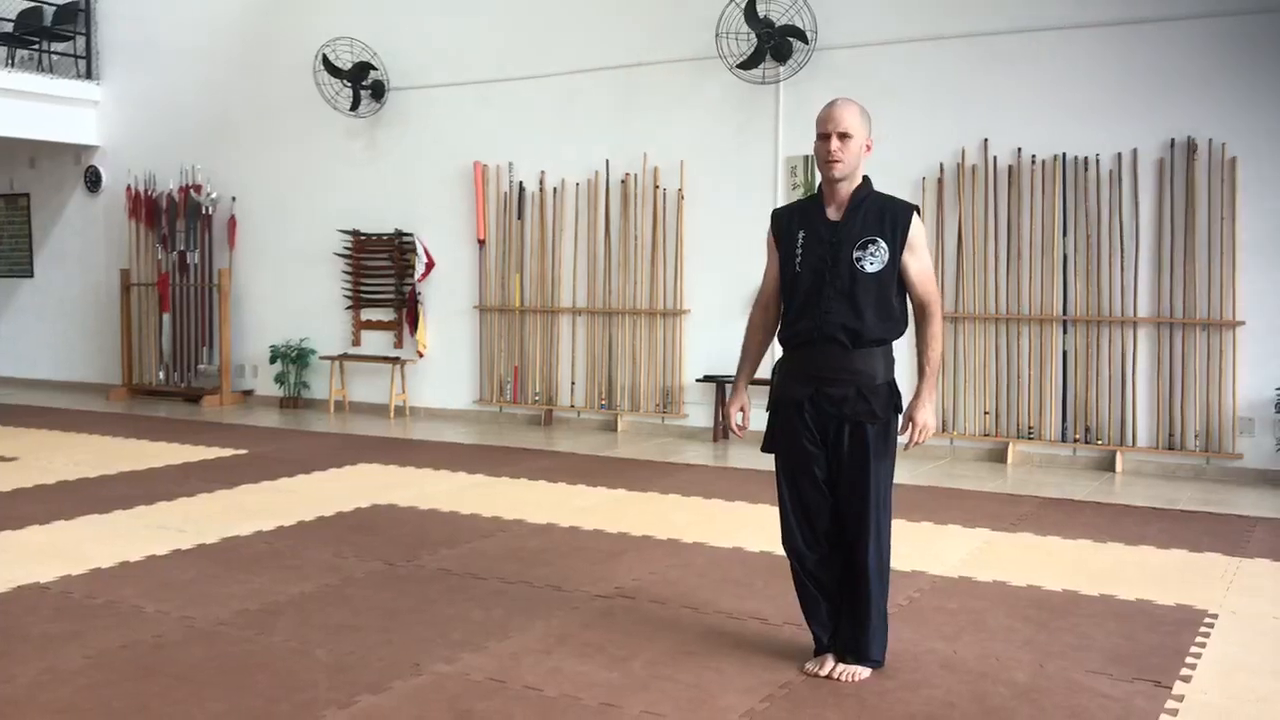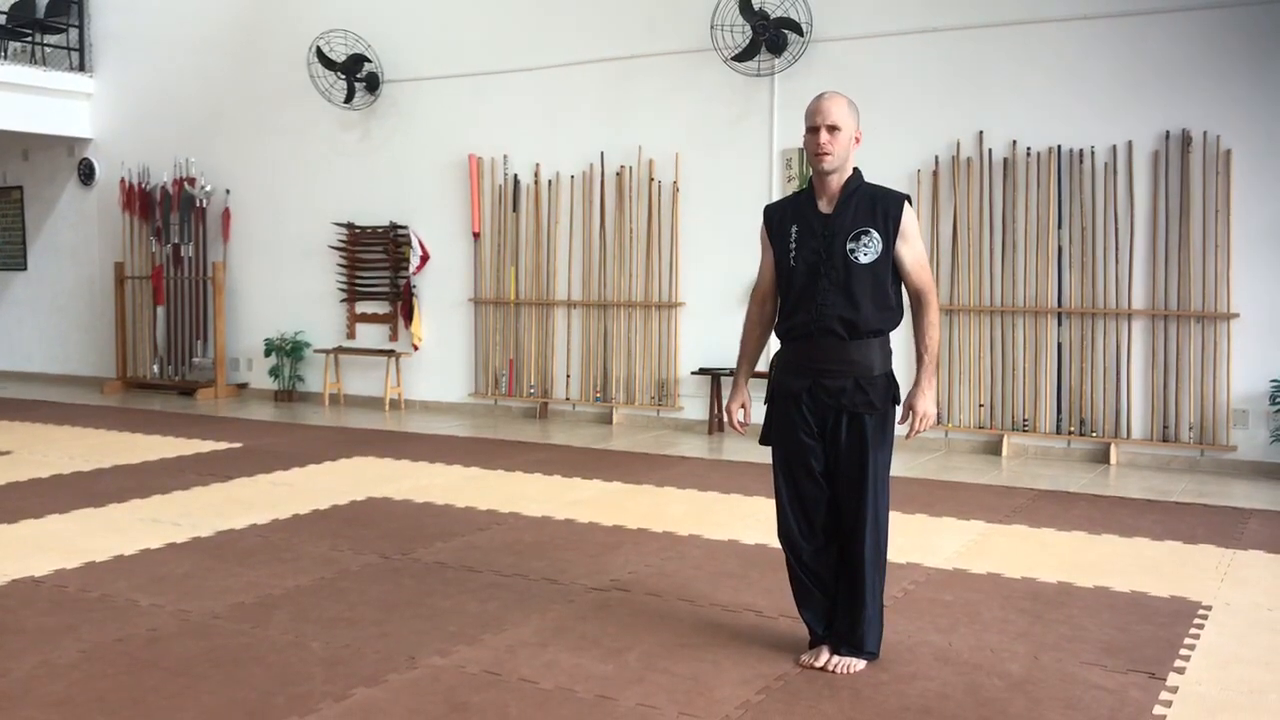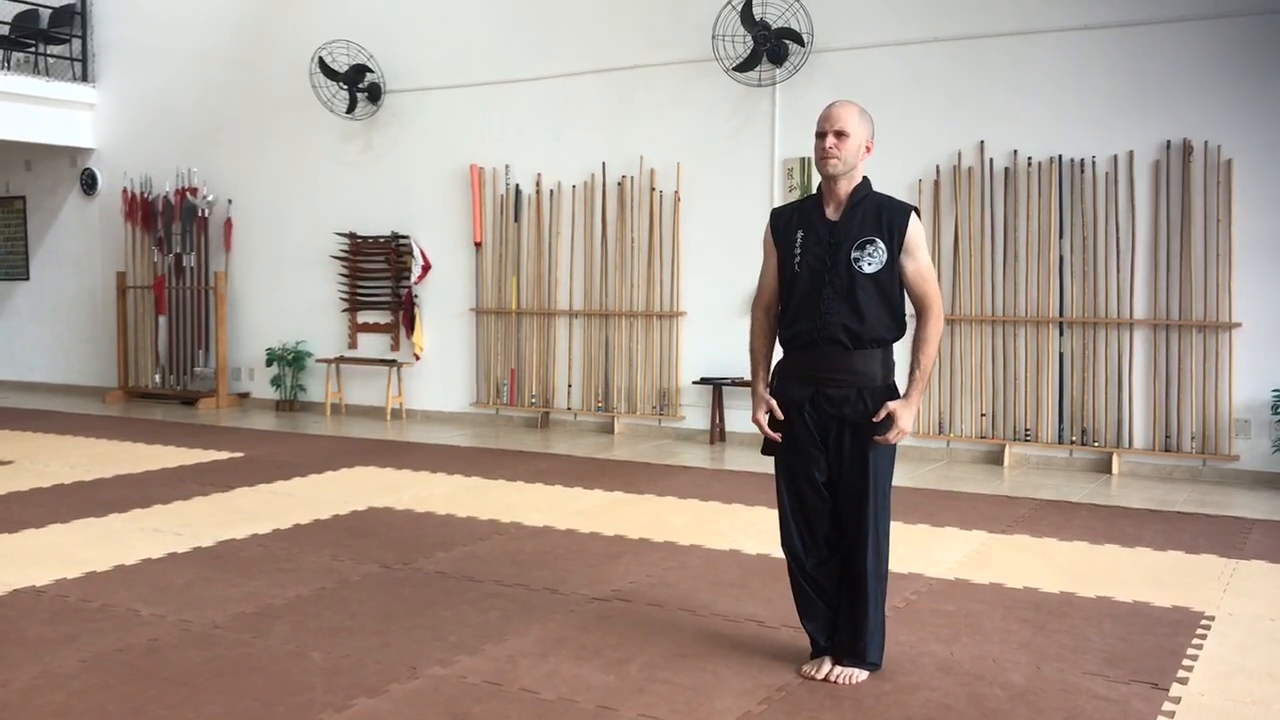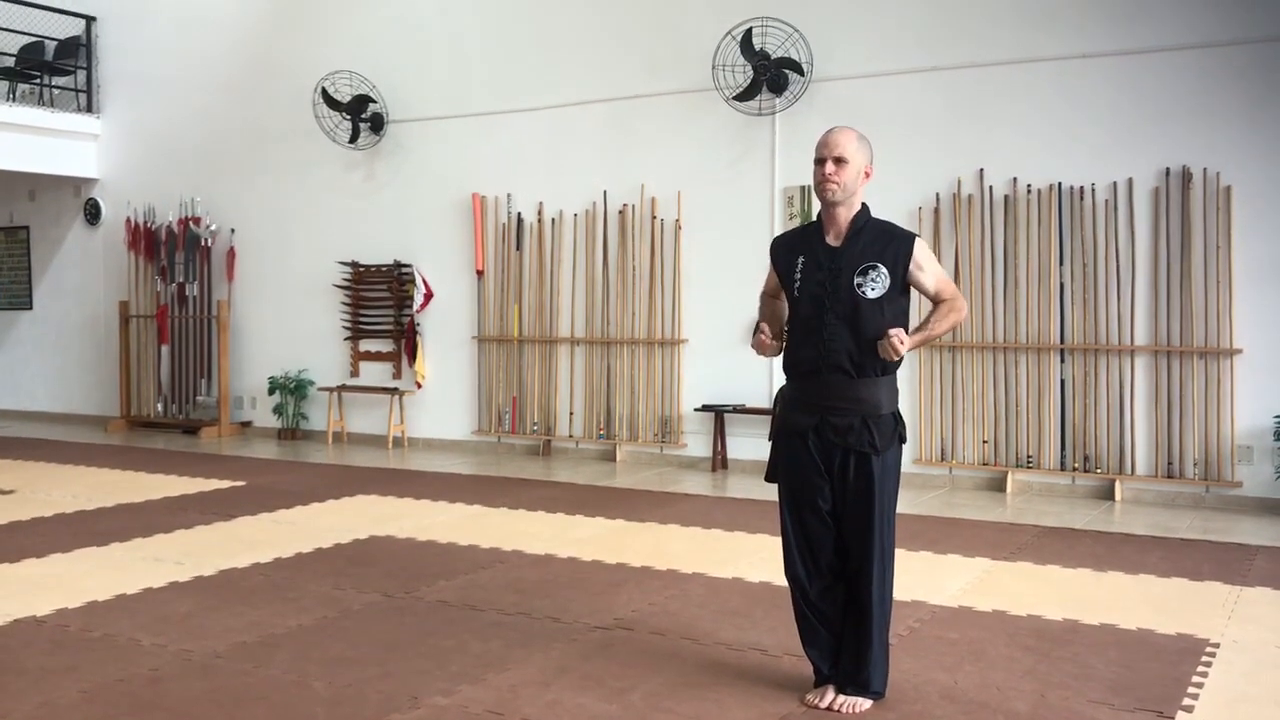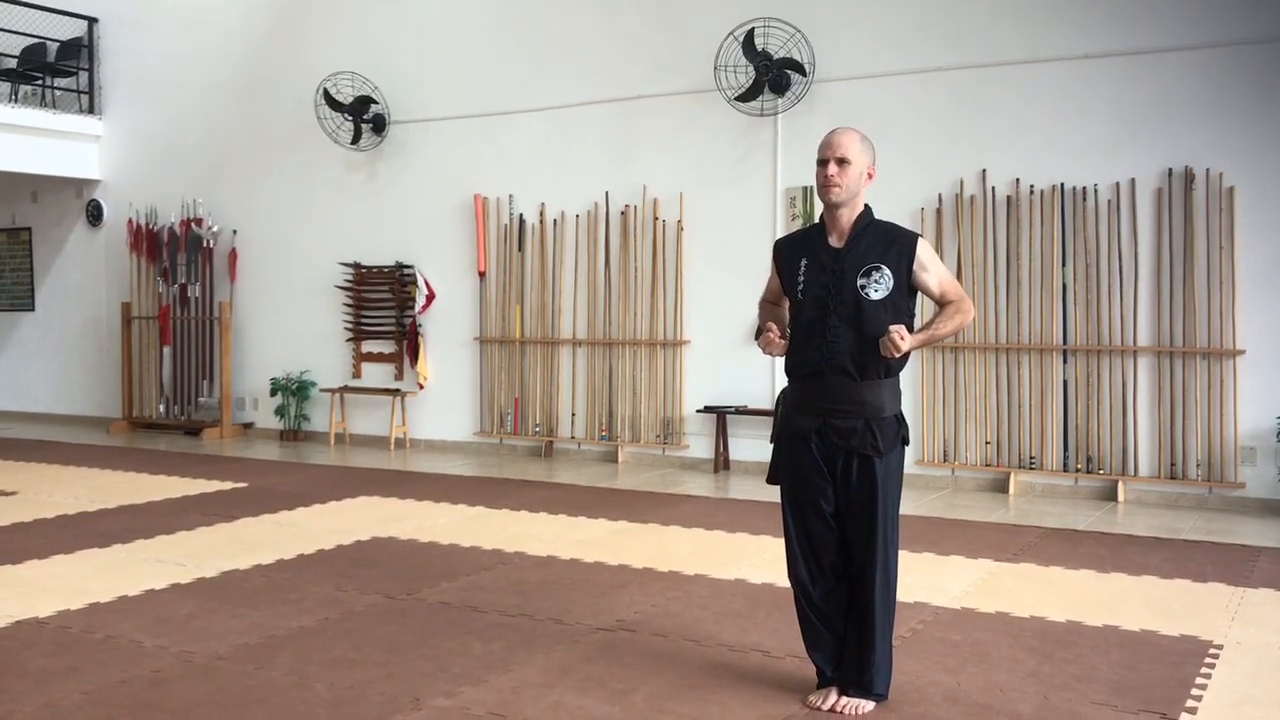
dt=1s
person 1, frame 1
left shoulder: (898, 220)
right shoulder: (787, 223)
left elbow: (928, 308)
right elbow: (767, 307)
left wrist: (926, 393)
right wrist: (741, 384)
left hip: (866, 388)
right hip: (797, 387)
left knee: (863, 524)
right knee: (806, 525)
left ankle: (861, 646)
right ankle: (828, 639)
person 1, frame 2
left shoulder: (891, 210)
right shoulder: (779, 218)
left elbow: (924, 298)
right elbow: (763, 304)
left wrist: (926, 383)
right wrist: (741, 382)
left hip: (862, 379)
right hip: (795, 379)
left knee: (860, 515)
right knee: (801, 516)
left ankle: (855, 638)
right ankle: (822, 631)
person 1, frame 3
left shoulder: (897, 220)
right shoulder: (785, 222)
left elbow: (930, 312)
right elbow: (765, 310)
left wrist: (912, 399)
right wrist: (759, 389)
left hip: (865, 390)
right hip: (798, 390)
left knee: (862, 526)
right knee: (805, 527)
left ankle: (859, 649)
right ankle: (824, 643)
person 1, frame 4
left shoulder: (900, 245)
right shoulder: (788, 248)
left elbow: (953, 304)
left wrist: (909, 342)
right wrist: (768, 332)
left hip: (867, 417)
right hip: (801, 415)
left knee: (866, 552)
right knee: (808, 553)
left ankle: (862, 678)
right ankle: (827, 671)
person 1, frame 5
left shoulder: (902, 247)
right shoulder: (791, 250)
left elbow: (959, 305)
left wrist: (914, 339)
right wrist: (770, 331)
left hip: (870, 420)
right hip: (803, 418)
left knee: (869, 555)
right knee: (811, 555)
right ankle: (830, 672)
